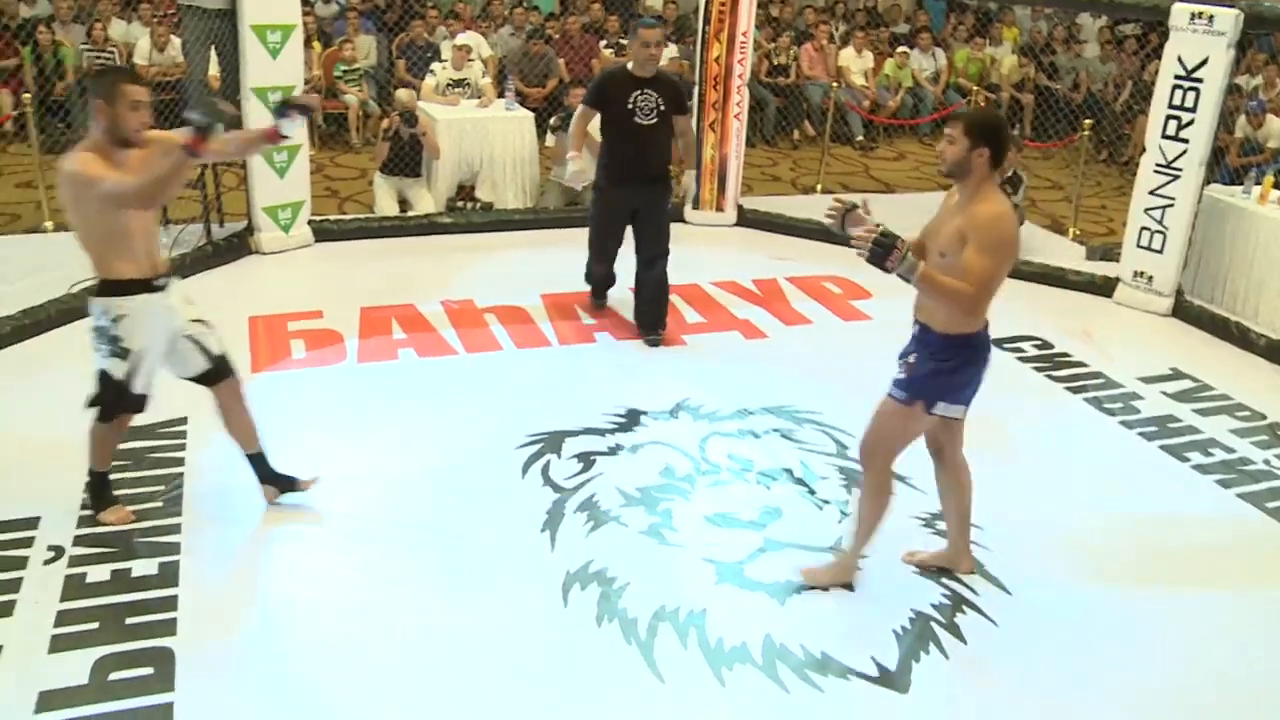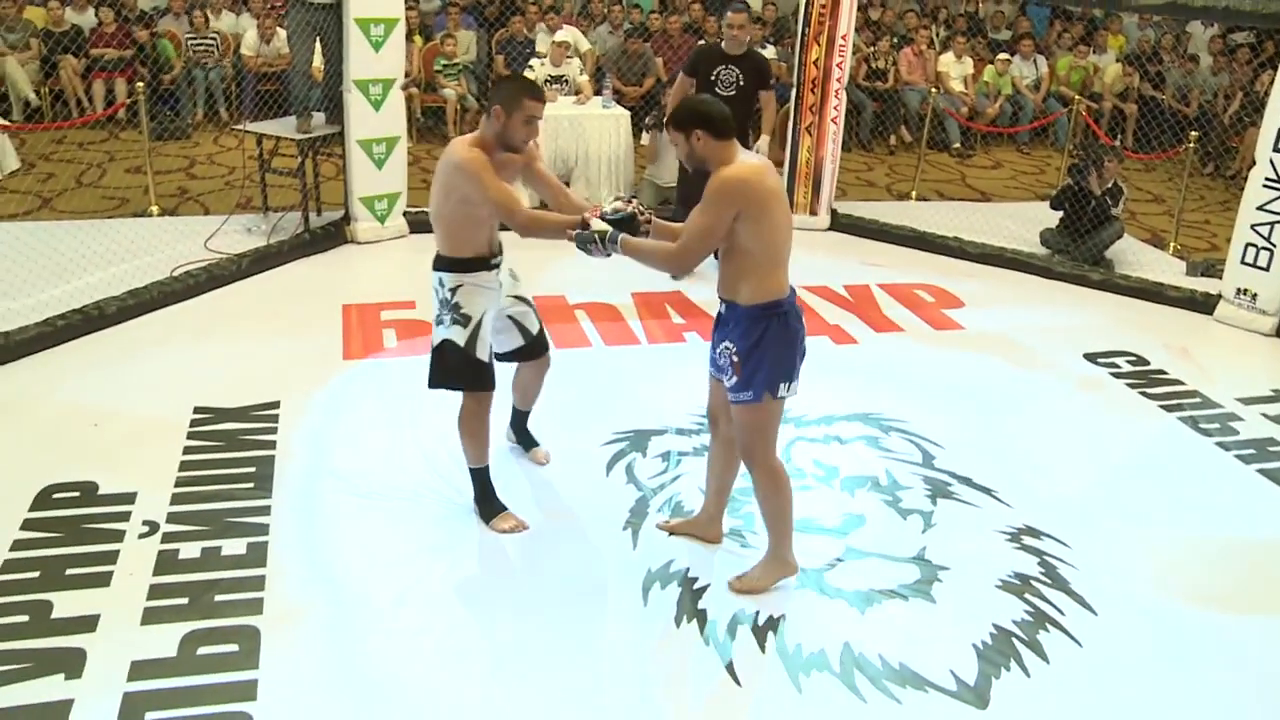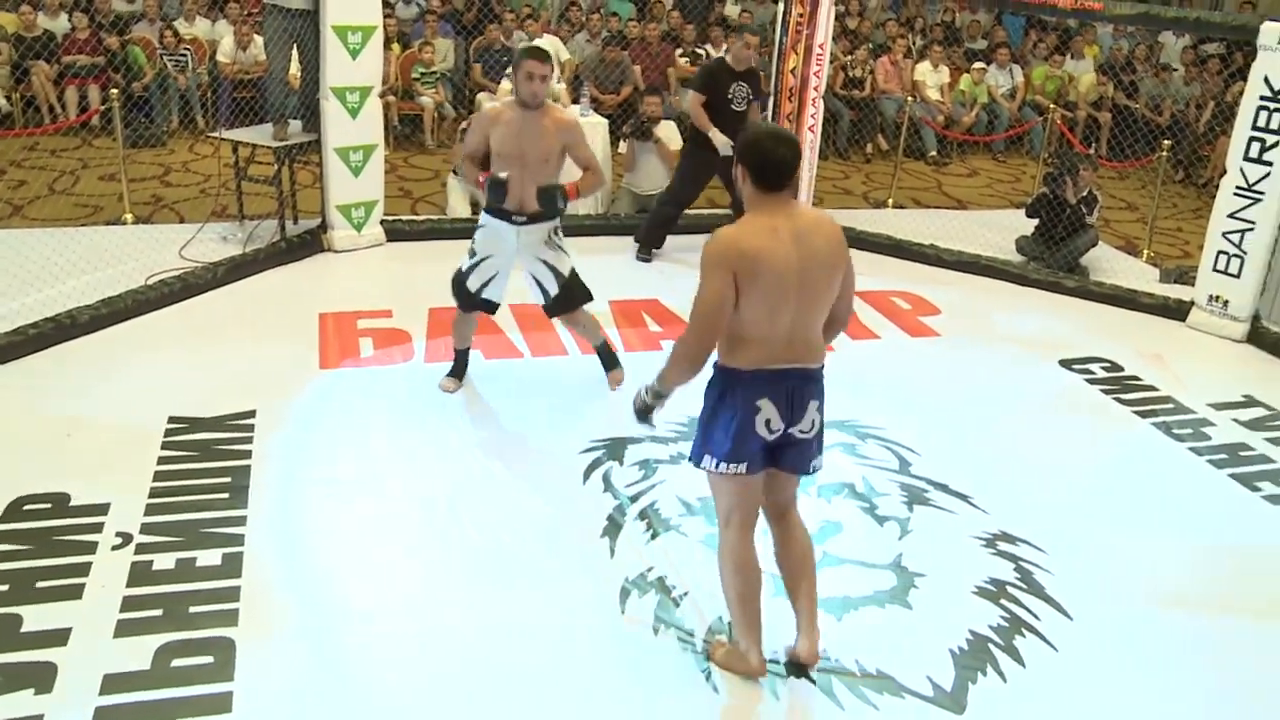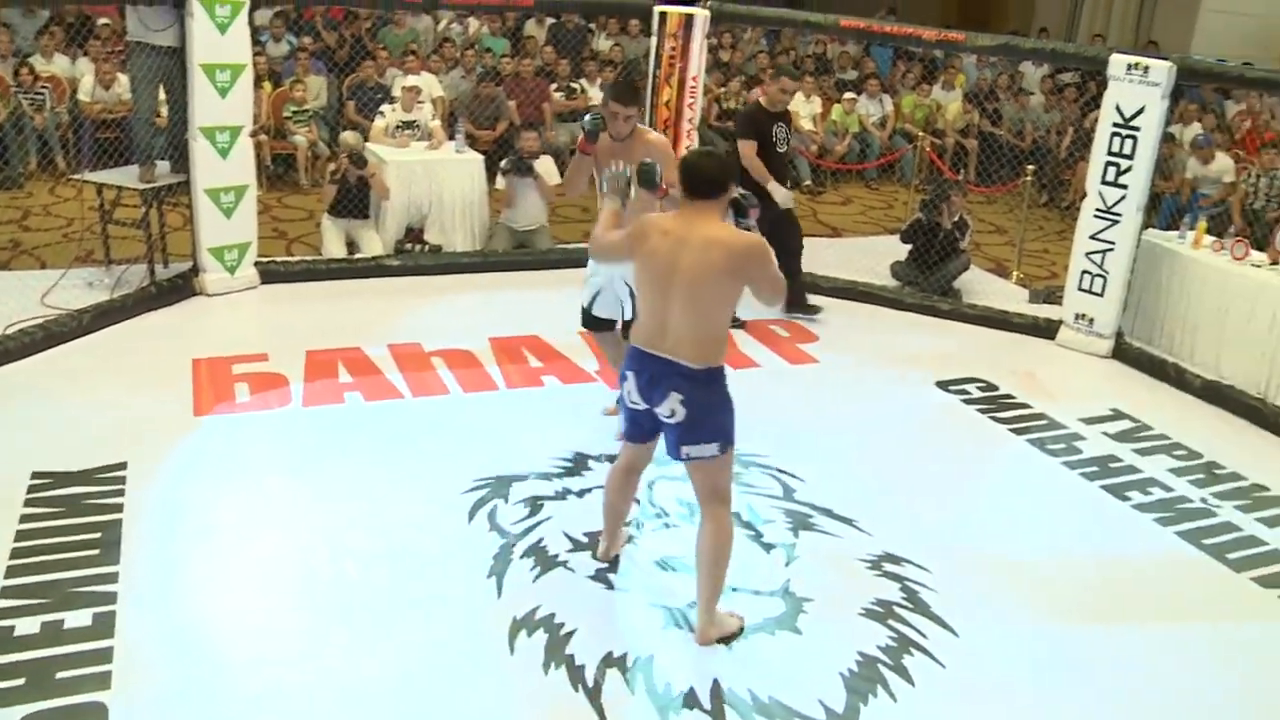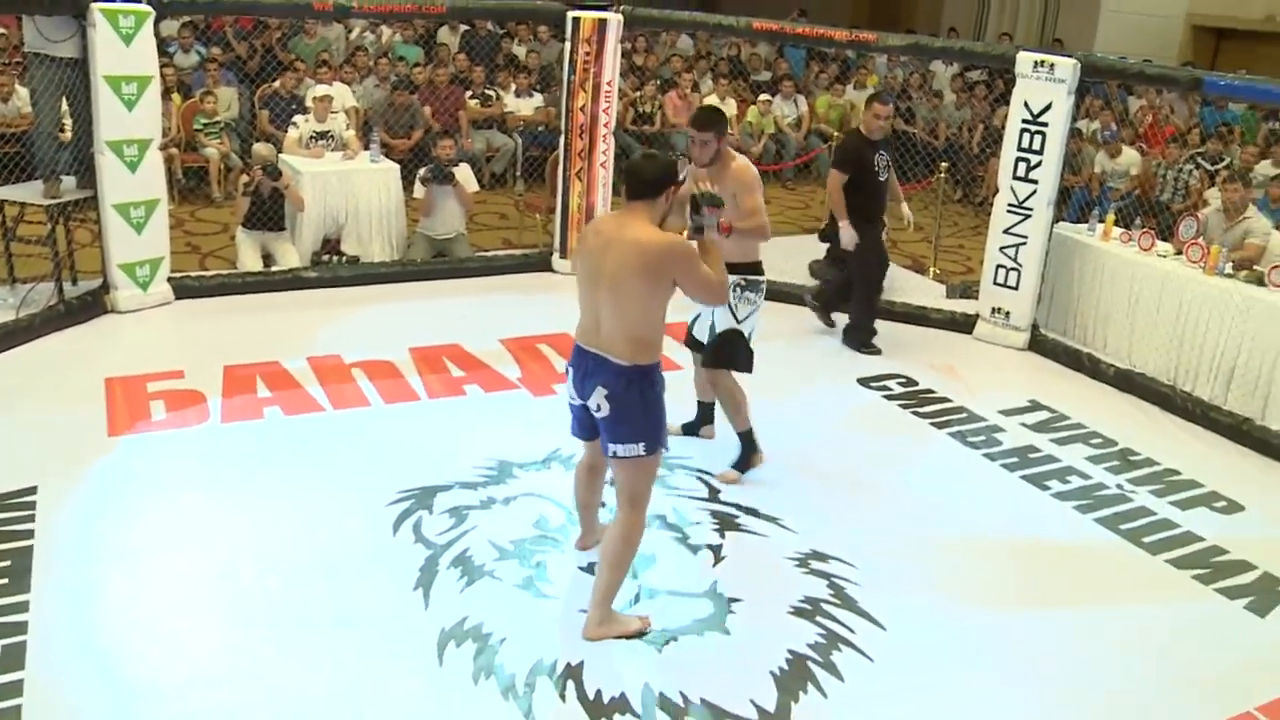
dt=1s
person 1, frame 1
left shoulder: (992, 218)
right shoulder: (959, 197)
left elbow: (967, 301)
right elbow: (920, 249)
left wrist: (899, 265)
right wrist: (867, 230)
left hip: (950, 354)
right hip: (937, 341)
left knee: (875, 451)
right knee: (943, 451)
left ankle: (848, 561)
right ankle: (958, 551)
person 1, frame 2
left shoulder: (733, 181)
right shoulder: (749, 167)
left elbow: (680, 262)
right elbow: (703, 237)
left wrist: (616, 243)
right wrist: (650, 225)
left hip: (763, 326)
right hip: (746, 316)
left knee: (756, 449)
right knee: (720, 422)
left ankle: (780, 556)
right ankle: (709, 519)
person 1, frame 3
left shoulder: (730, 244)
right shoulder: (833, 233)
left elbow: (697, 343)
right elbow: (839, 319)
left wrist: (654, 390)
left hip: (743, 393)
right hip: (806, 390)
left knee: (735, 525)
right knee: (782, 512)
left ankle: (746, 649)
right ankle: (808, 635)
person 1, frame 4
left shoulder: (649, 229)
right shoulder: (746, 246)
left elbow: (601, 244)
right elbow: (776, 297)
left wrist: (614, 194)
left hip: (640, 367)
right hip: (697, 383)
left knee: (629, 461)
right knee: (716, 500)
left ankle: (609, 541)
right ankle: (708, 617)
person 1, frame 5
left shoulder: (593, 231)
right shoulder: (667, 248)
right elbow: (715, 293)
left hip: (584, 364)
right hip: (630, 380)
left knee: (594, 457)
right knee: (632, 501)
left ankle: (588, 533)
right ankle: (600, 617)
person 2, frame 1
left shoulder: (150, 145)
right shoulder: (78, 167)
left elbow: (225, 148)
right elbow: (143, 197)
left wrist: (275, 131)
right wrist: (192, 144)
left hip: (168, 292)
right hip: (125, 303)
left knee: (227, 384)
right knee: (119, 411)
left ankle: (268, 477)
right ankle: (99, 490)
person 2, frame 2
left shoulder: (518, 150)
right shoulder: (465, 160)
left elbow: (558, 196)
right elbow: (522, 221)
left wrist: (604, 213)
right wrist: (591, 223)
left hip: (496, 269)
right hip: (462, 279)
left knee: (536, 357)
right knee: (477, 389)
left ankle: (519, 432)
right ankle: (484, 496)
person 2, frame 3
left shoulder: (565, 123)
right shoulder: (491, 116)
left elbow: (597, 175)
right elbow: (466, 161)
left wrist: (569, 192)
right wrist: (483, 182)
left hip: (541, 229)
right hip: (497, 224)
left knee: (569, 310)
right knee: (468, 303)
left ankle: (606, 353)
right ankle: (460, 365)
person 2, frame 4
left shoulder: (656, 145)
right shoulder: (595, 134)
right elbow: (572, 190)
left wrist: (659, 189)
right wrist: (586, 144)
right knee: (598, 327)
person 2, frame 5
left shoulder: (741, 172)
right shoulder: (701, 167)
left elbow: (761, 229)
left wrist: (721, 226)
left hip: (742, 281)
left knee: (718, 367)
right knee: (701, 351)
left ankle: (750, 450)
right ankle: (702, 421)
person 3, frame 1
left shoulder: (671, 86)
right shoulder: (608, 81)
left elbow: (684, 129)
right elbow: (581, 119)
left wrist: (689, 171)
right wrist: (575, 156)
left hip: (656, 185)
right hip: (613, 182)
left knee: (654, 256)
right knee: (603, 245)
left ankle: (651, 324)
right ankle: (599, 289)
person 3, frame 2
left shoulder: (759, 64)
right shoulder: (703, 54)
left elbow: (769, 102)
right elbow: (681, 84)
left wrist: (765, 137)
left hip: (736, 142)
right knee: (689, 193)
person 3, frame 3
left shoulder: (754, 76)
right shoulder: (711, 70)
right elbow: (692, 104)
right wrist: (713, 133)
left hip: (735, 149)
right hip: (703, 146)
right knee: (677, 196)
right ankle: (646, 243)
person 3, frame 4
left shoulder: (785, 114)
right shoulder: (750, 116)
right elbow: (747, 156)
left wrist: (780, 187)
right wrist: (772, 186)
left hip: (777, 195)
right hip: (751, 197)
left knee: (792, 244)
left ankle: (796, 300)
person 3, frame 5
left shoulder: (884, 142)
right shoulder: (850, 145)
right elbow: (834, 187)
left wrist: (902, 204)
right wrist: (844, 225)
left hip: (872, 221)
right hip: (853, 224)
left knee: (870, 273)
right knee: (869, 280)
left ankle: (822, 298)
right ankle: (858, 335)
